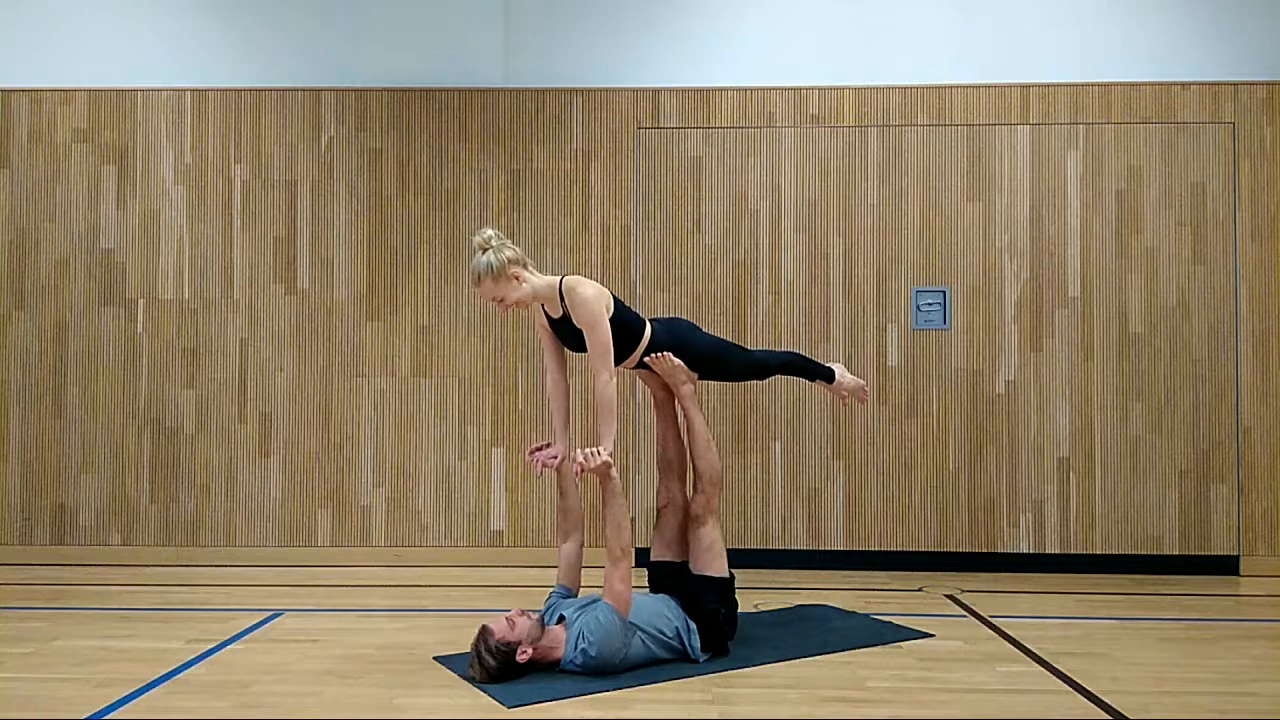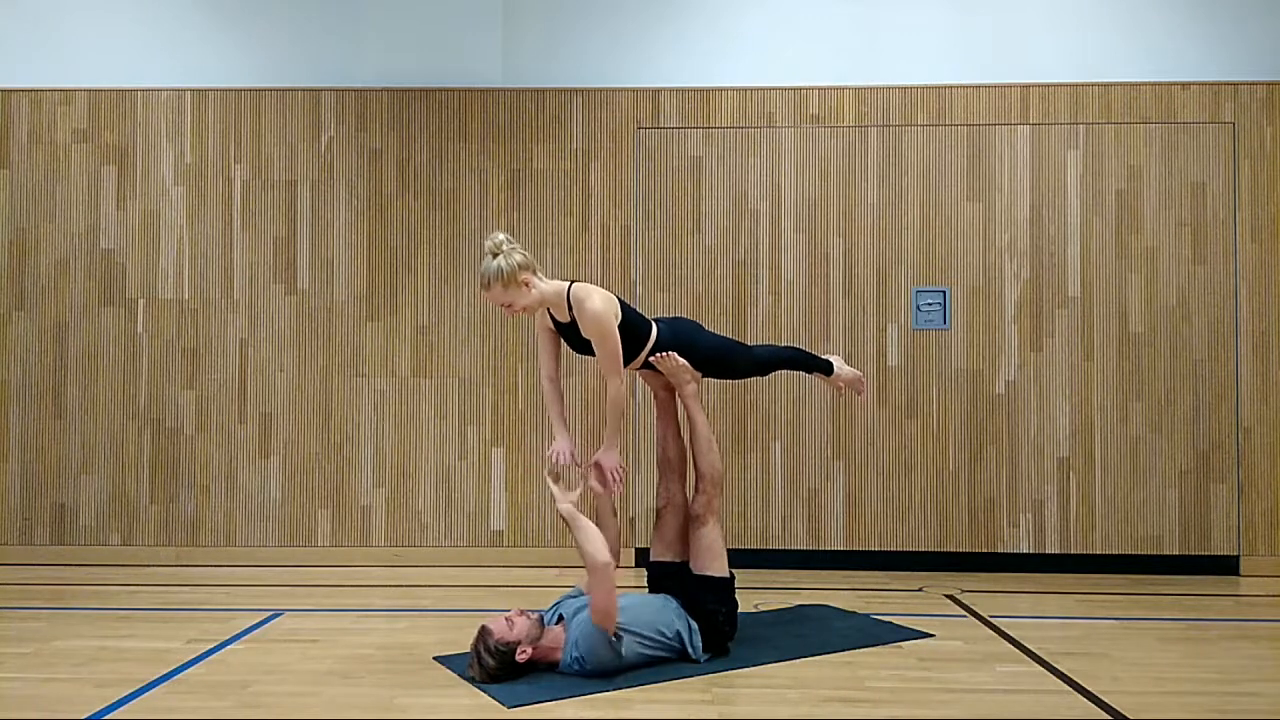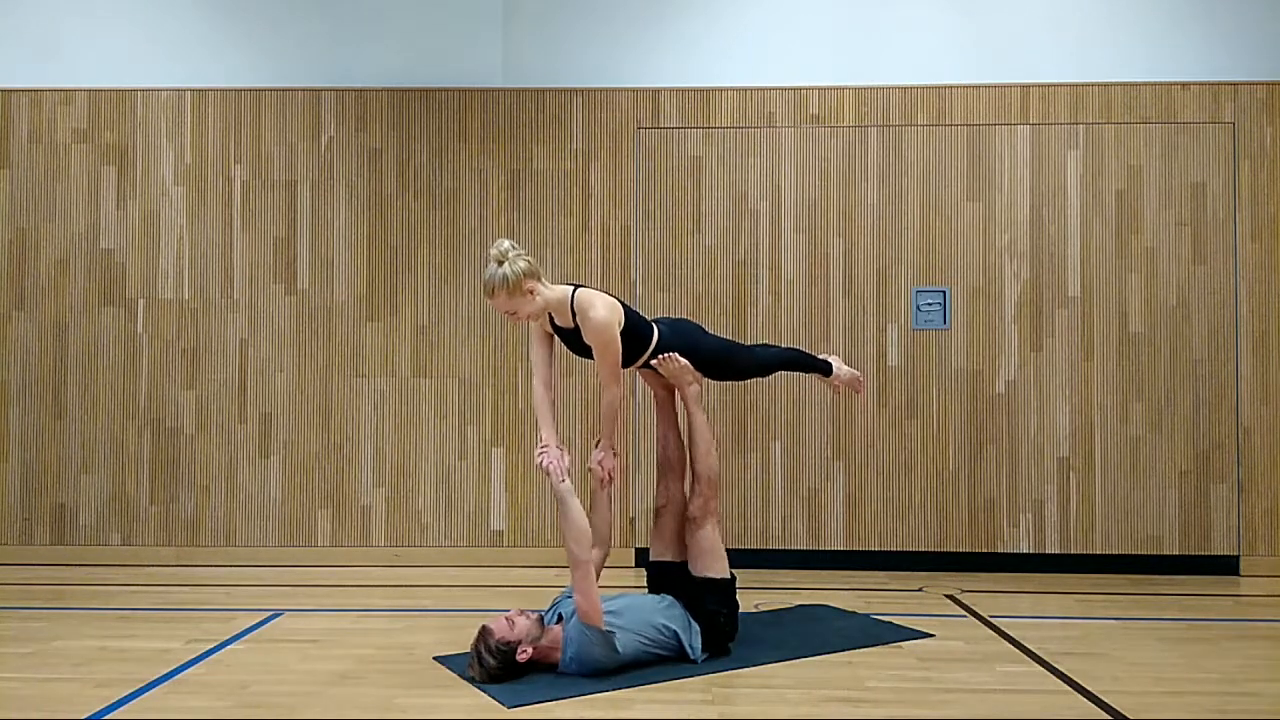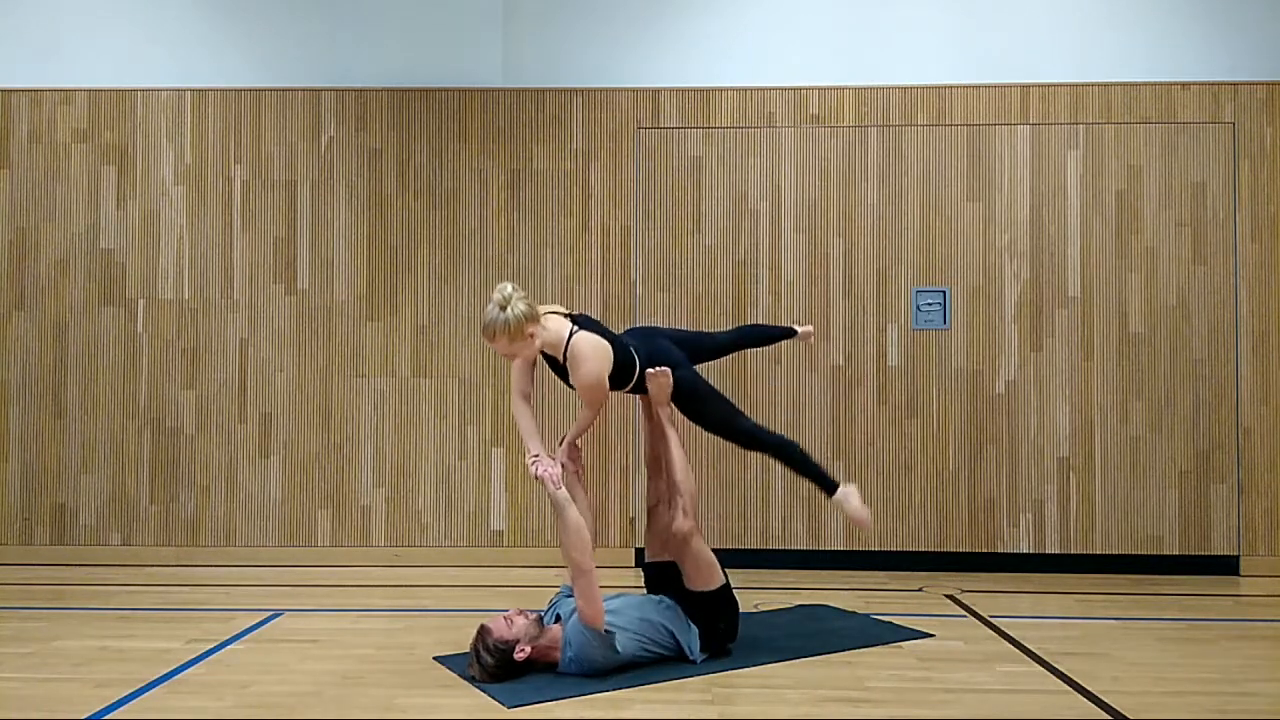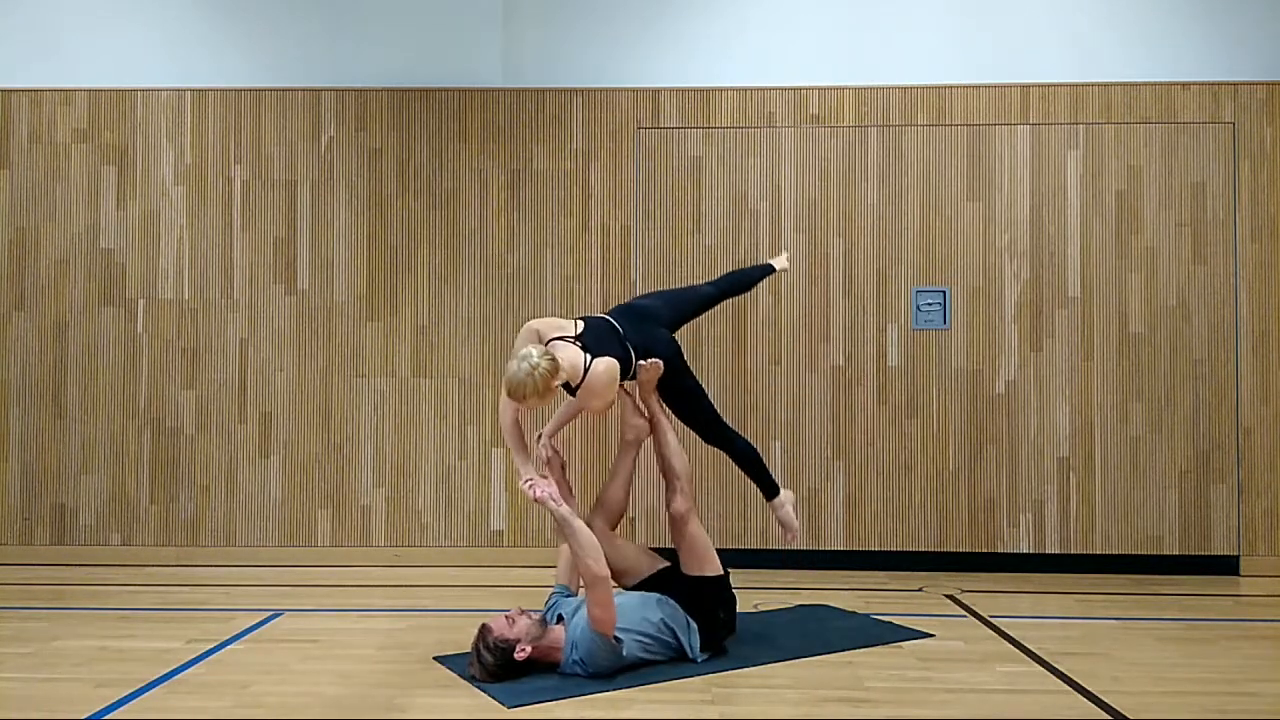
dt=0.7s
person 1, frame 1
left shoulder: (580, 295)
right shoulder: (543, 312)
left elbow: (604, 377)
right elbow: (556, 377)
left wrist: (605, 446)
right wrist: (560, 442)
left hip: (677, 346)
right hip: (655, 356)
left knee: (754, 366)
right knee: (751, 368)
left ankle: (831, 375)
right ankle: (829, 375)
person 1, frame 2
left shoulder: (590, 305)
right shoulder: (546, 312)
left elbow: (615, 382)
right elbow: (549, 379)
left wrist: (611, 447)
right wrist: (562, 436)
left hip: (681, 345)
right hip: (656, 353)
left knee: (755, 361)
right knee: (752, 362)
left ankle: (828, 366)
right ankle: (825, 368)
person 1, frame 3
left shoulder: (594, 314)
right shoulder: (543, 313)
left elbow: (612, 388)
right elbow: (541, 381)
left wrist: (606, 447)
right wrist: (549, 440)
left hip: (680, 346)
right hip: (652, 344)
left knee: (758, 364)
right knee: (751, 361)
left ankle: (827, 367)
right ankle: (823, 365)
person 1, frame 4
left shoulder: (586, 363)
right shoulder: (534, 322)
left elbow: (592, 411)
right elbow: (520, 398)
left wrist: (565, 444)
right wrist: (537, 452)
left hip: (662, 371)
right hip: (639, 344)
left knee: (747, 432)
right knee: (723, 340)
left ankle: (837, 491)
right ankle: (794, 331)
person 1, frame 5
left shoulder: (599, 386)
right shoulder: (535, 334)
right elbow: (508, 406)
left wrist: (549, 431)
right wrist: (525, 468)
left hip: (656, 355)
right hip: (633, 317)
left knee: (716, 432)
right knee: (712, 290)
left ankle: (777, 496)
right ankle: (773, 266)
person 2, frame 1
left shoulder: (554, 617)
right shoulder: (593, 649)
left elbow: (571, 540)
right elbow: (620, 557)
left wrist: (563, 473)
right wrist: (608, 479)
left hip: (670, 603)
right hip: (704, 622)
right knee: (702, 506)
left ankle: (665, 394)
right ankle: (684, 393)
person 2, frame 2
left shoulder: (558, 617)
right shoulder: (587, 653)
left elbow: (602, 564)
right elbow: (602, 565)
left wrist: (603, 498)
right wrist: (567, 509)
left hip: (671, 604)
right hip: (704, 621)
right knee: (704, 506)
left ankle: (666, 393)
right ankle: (687, 392)
person 2, frame 3
left shoulder: (556, 617)
right shoulder: (583, 652)
left elbow: (596, 551)
right elbow: (581, 563)
left wrist: (600, 486)
right wrist: (563, 489)
left hip: (672, 606)
right hip: (706, 621)
right knee: (699, 509)
left ankle: (666, 393)
right ankle: (690, 394)
person 2, frame 4
left shoulder: (557, 615)
right shoulder: (582, 652)
left elbow: (580, 559)
right elbow: (582, 569)
left wrist: (572, 479)
right wrist: (559, 496)
left hip: (670, 606)
right hip: (704, 626)
right knee: (682, 526)
right ankle: (662, 411)
person 2, frame 5
left shoulder: (556, 616)
right shoulder: (586, 653)
left elbow: (572, 543)
right elbow: (598, 575)
left wrist: (557, 474)
right wrist: (557, 507)
left hip: (670, 605)
right hip: (703, 620)
left knee: (595, 528)
right knee: (680, 507)
left ankle: (632, 439)
right ankle: (650, 400)
